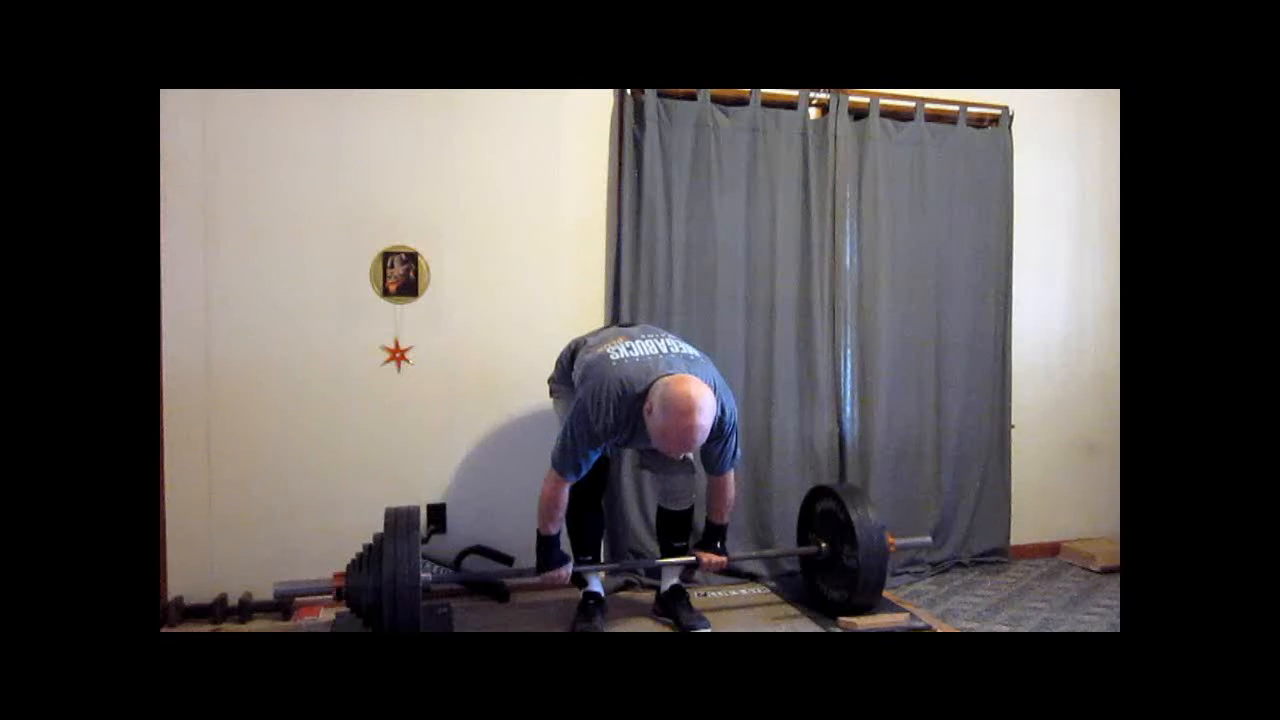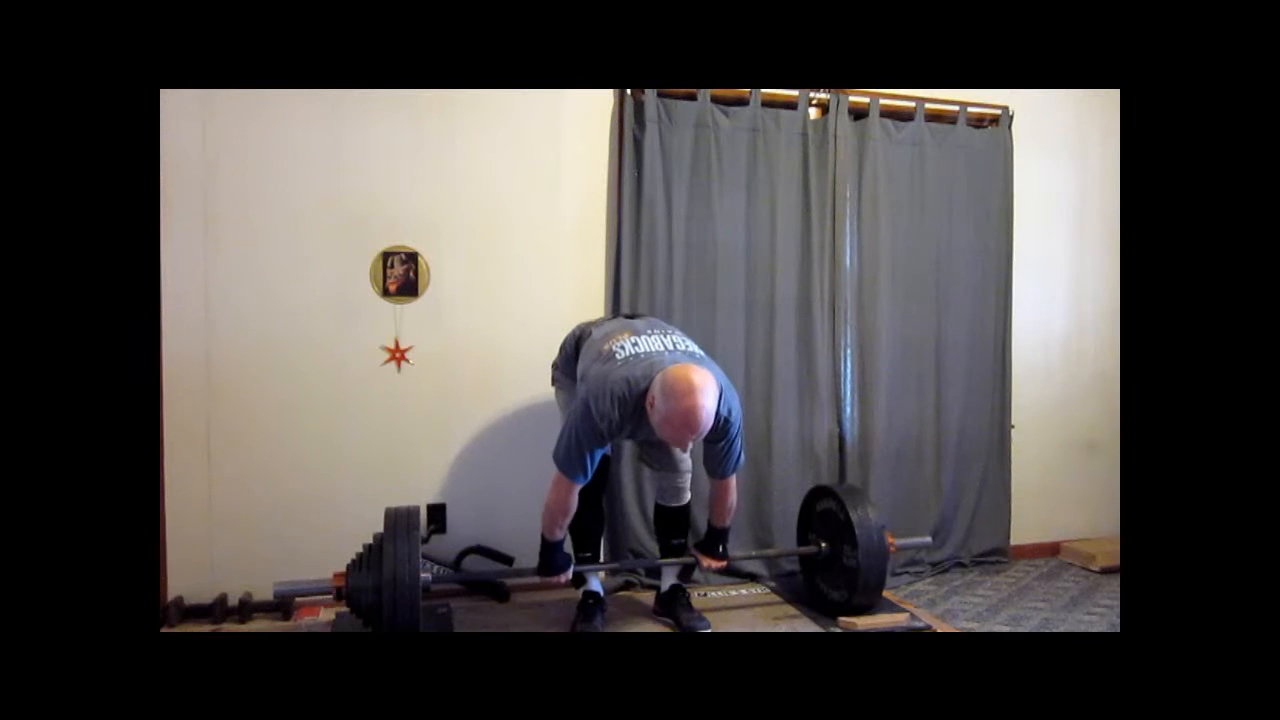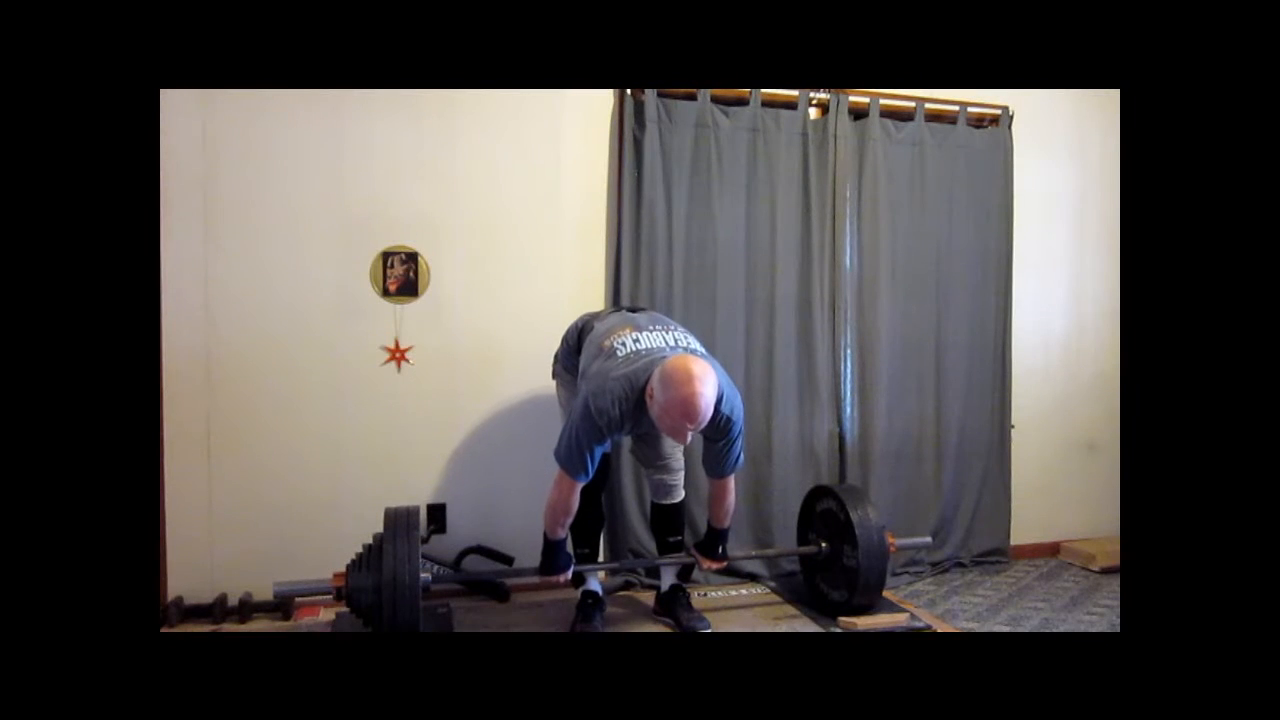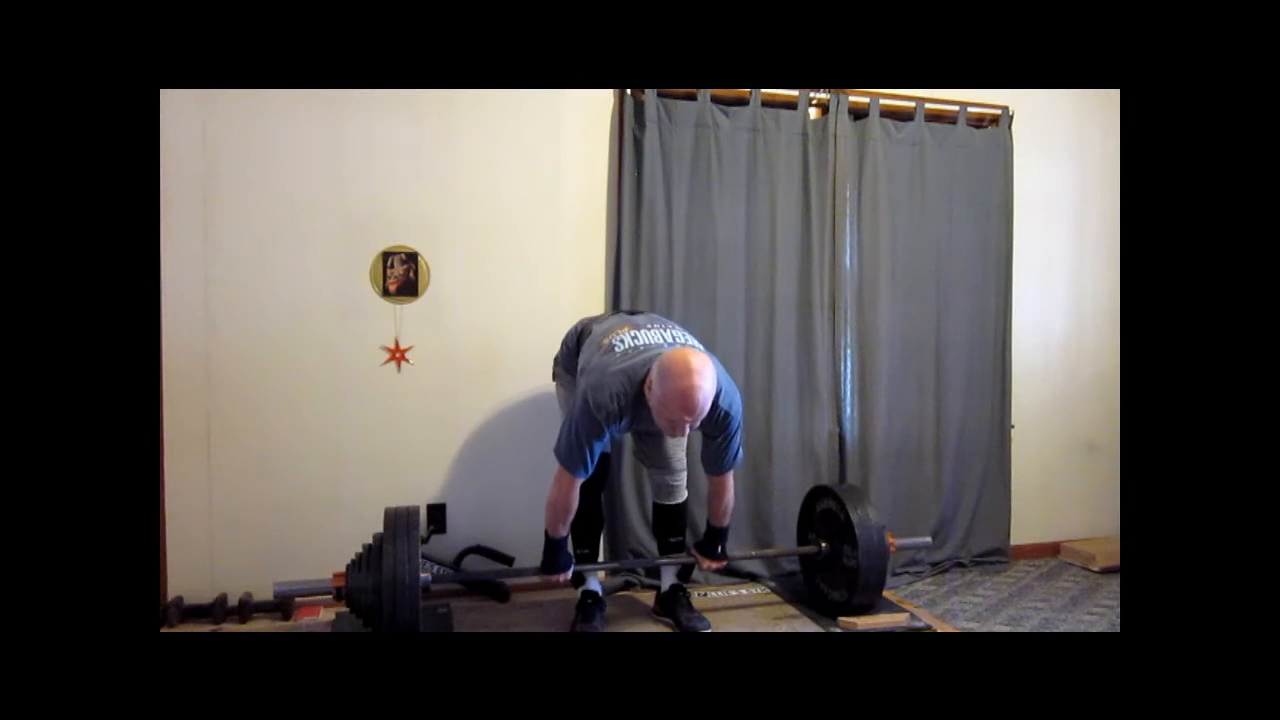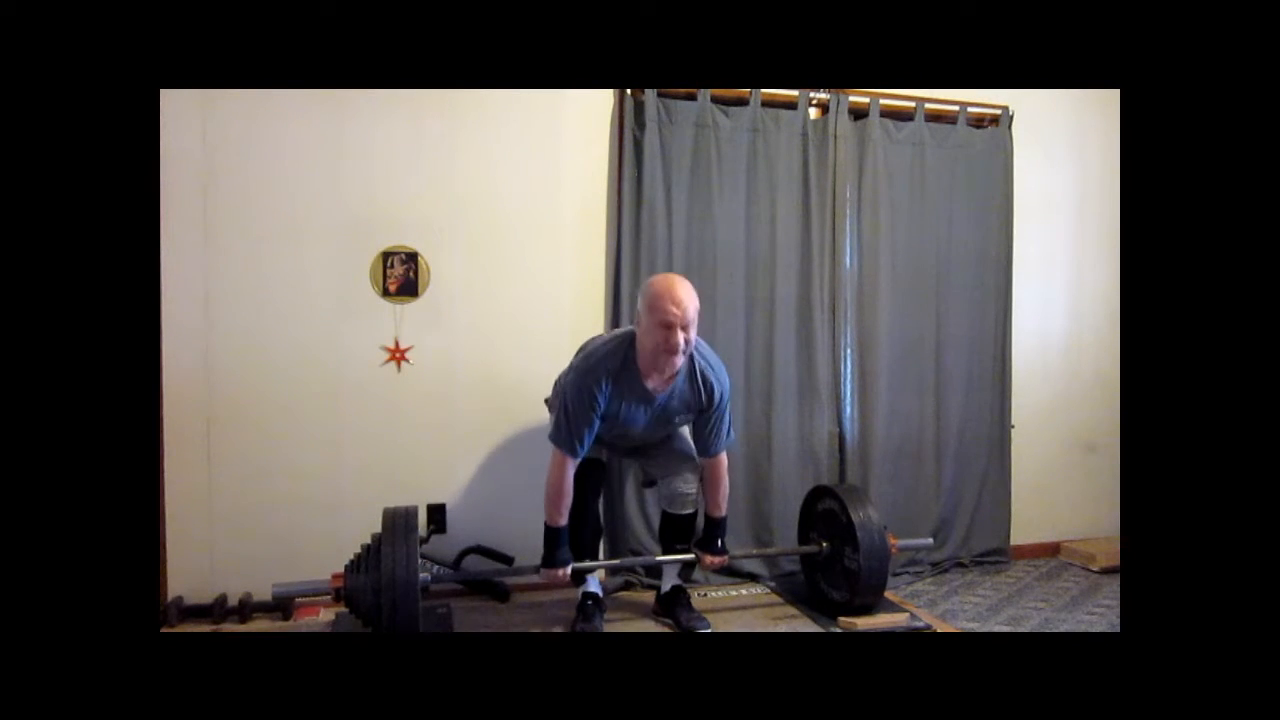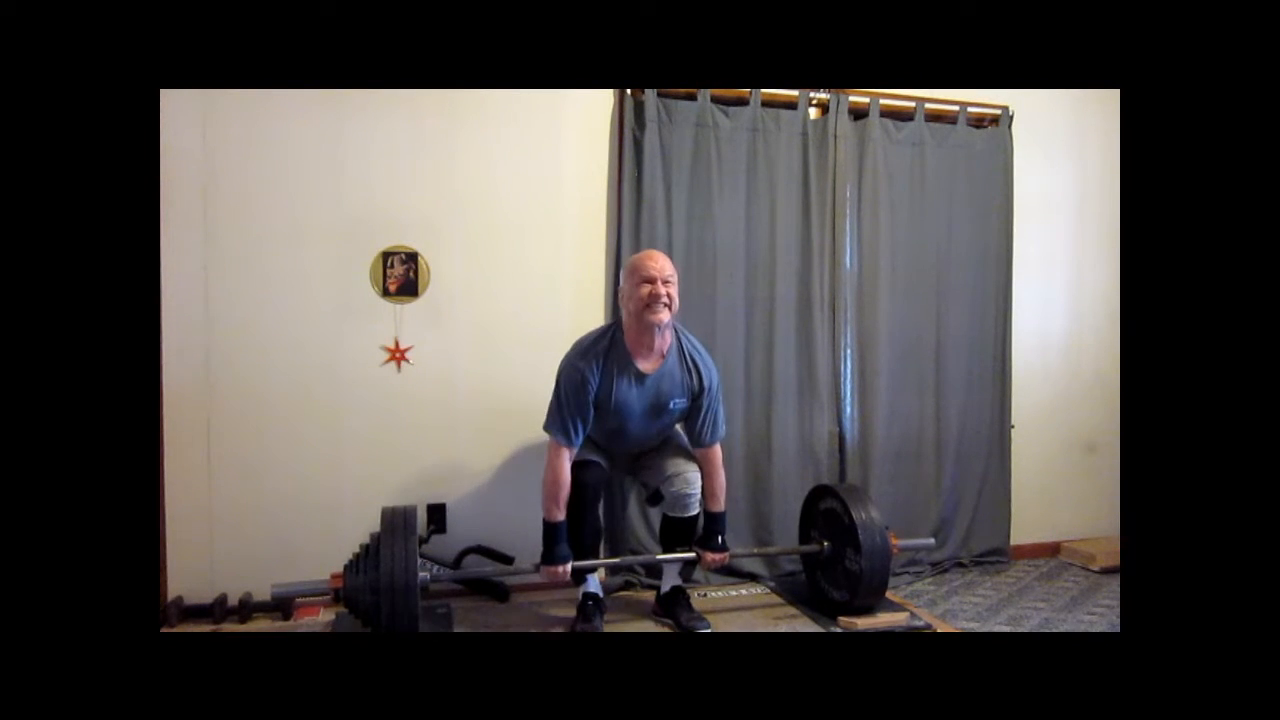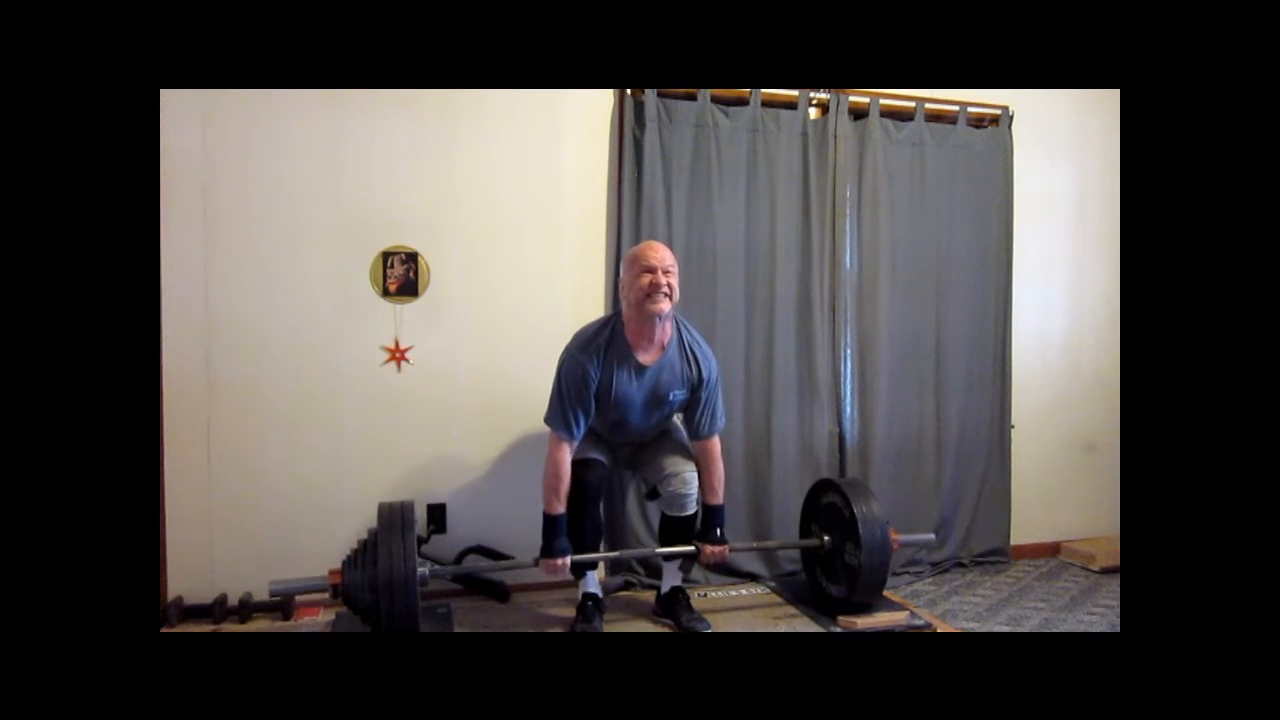
dt=0.4s
person 1, frame 1
left shoulder: (718, 402)
right shoulder: (600, 404)
left elbow: (721, 477)
right elbow: (559, 481)
left wrist: (714, 540)
right wrist: (549, 552)
right hip: (577, 378)
left knee: (679, 477)
right knee: (587, 482)
left ankle: (671, 589)
right ankle: (591, 592)
person 1, frame 2
left shoulder: (723, 404)
right shoulder: (603, 401)
left elbow: (724, 481)
right elbow: (566, 486)
left wrist: (715, 543)
right wrist: (552, 554)
left knee: (676, 476)
right knee: (589, 480)
left ankle: (671, 590)
right ankle: (591, 592)
person 1, frame 3
left shoulder: (725, 403)
right shoulder: (604, 399)
left elbow: (722, 480)
right elbow: (569, 483)
left wrist: (715, 543)
right wrist: (554, 554)
right hip: (580, 354)
left knee: (669, 475)
right knee: (590, 477)
left ankle: (670, 590)
right ankle: (590, 591)
person 1, frame 4
left shoulder: (724, 398)
right shoulder: (603, 394)
left elbow: (721, 477)
right elbow: (568, 480)
left wrist: (714, 542)
right wrist: (555, 553)
right hip: (580, 361)
left knee: (671, 475)
right knee: (589, 478)
left ankle: (671, 589)
right ankle: (590, 591)
person 1, frame 5
left shoulder: (710, 374)
right shoulder: (594, 366)
left elbow: (714, 459)
right elbow: (564, 462)
left wrist: (714, 536)
right wrist: (555, 547)
left hip: (659, 433)
right hip: (594, 431)
left knee: (685, 481)
right knee: (583, 486)
left ankle: (671, 591)
right ankle: (590, 594)
person 1, frame 6
left shoulder: (697, 363)
right shoulder: (588, 359)
left elbow: (709, 451)
right elbow: (561, 452)
left wrist: (715, 532)
right wrist: (554, 542)
left hip: (656, 444)
right hip: (593, 445)
left knee: (688, 482)
right knee: (583, 484)
left ankle: (671, 592)
right ankle: (590, 596)
person 1, frame 7
left shoulder: (696, 355)
right shoulder: (588, 351)
left elbow: (707, 443)
right elbow: (561, 446)
left wrist: (714, 525)
right wrist: (554, 536)
left hip: (656, 434)
right hip: (595, 436)
left knee: (684, 482)
right knee: (585, 482)
left ankle: (671, 593)
right ankle: (590, 597)
